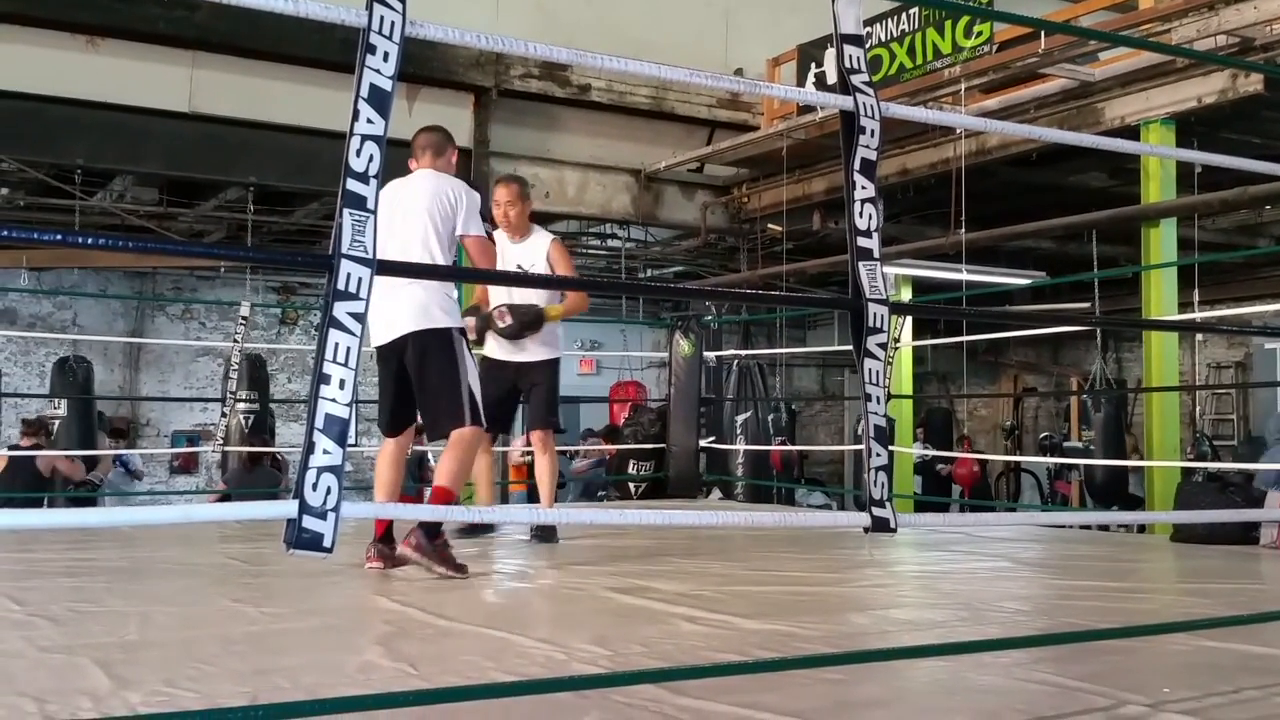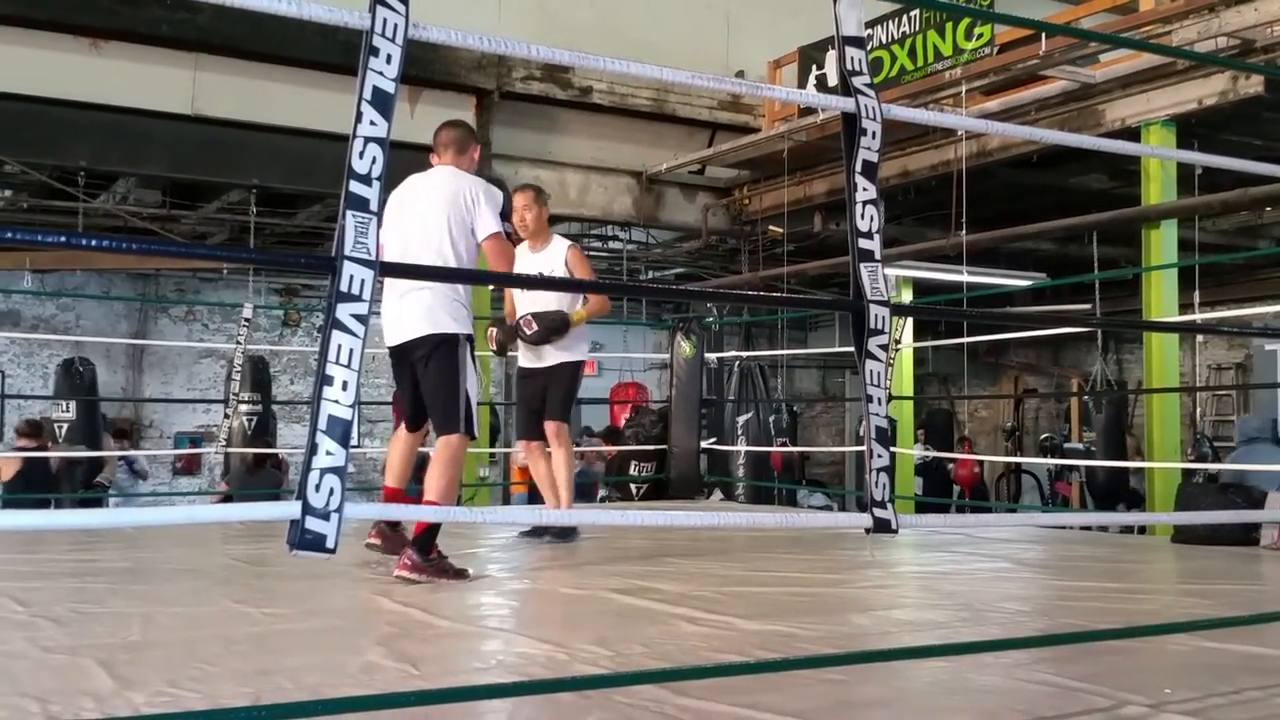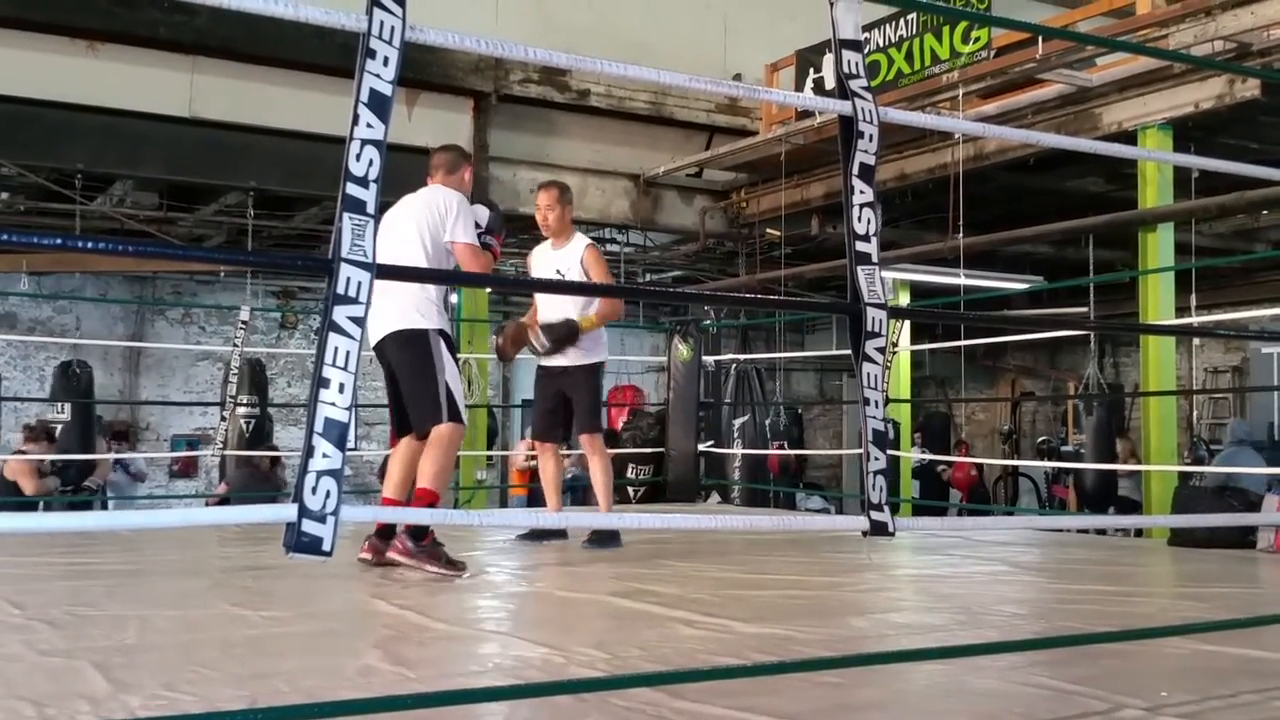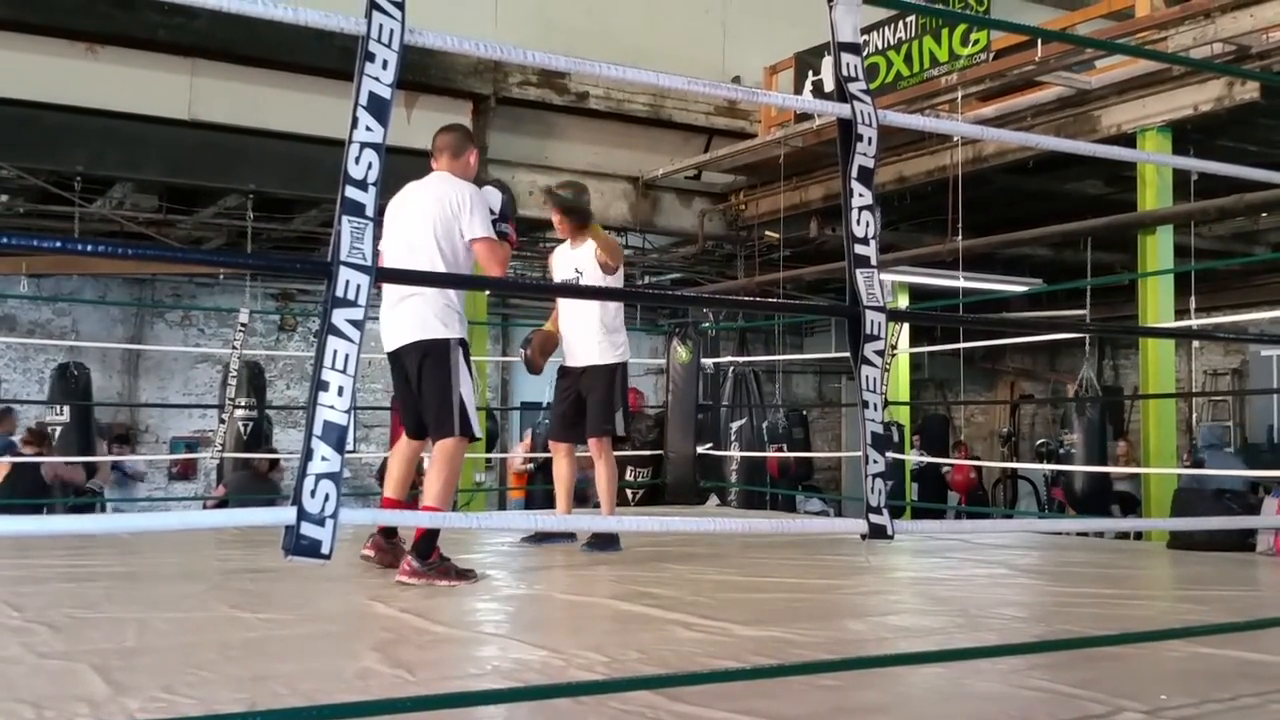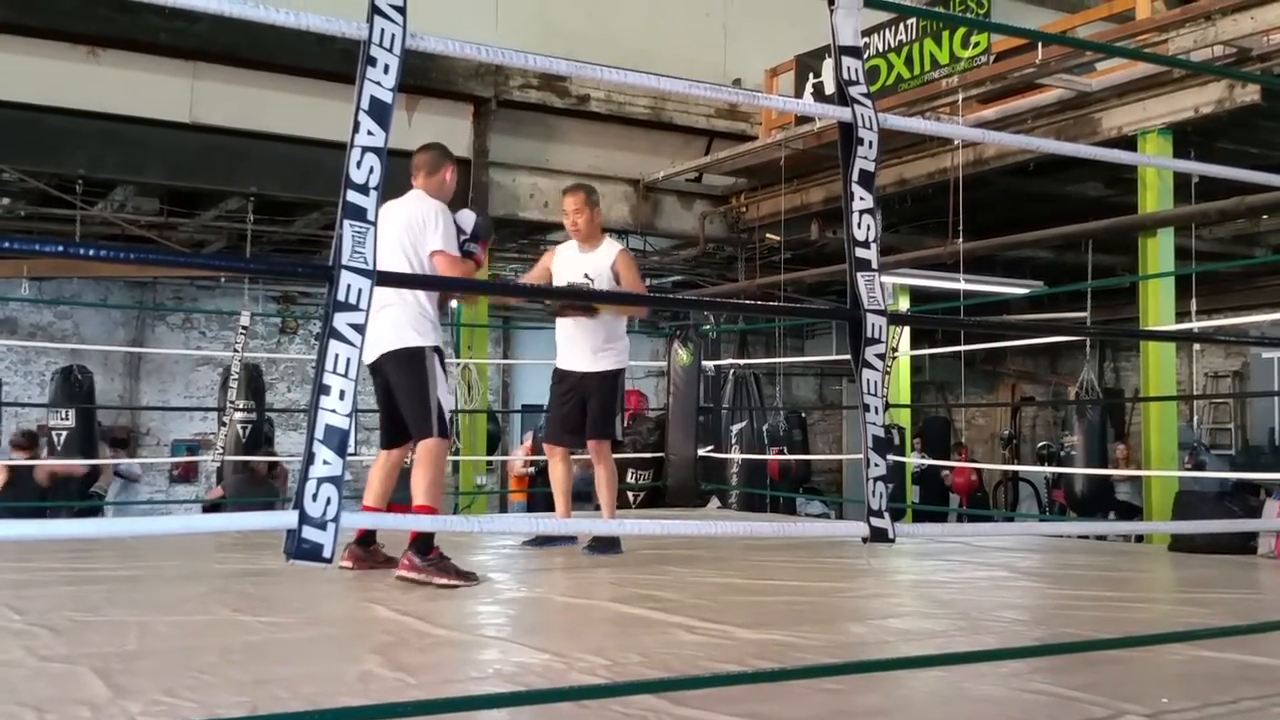
dt=0.5s
person 1, frame 1
left shoulder: (386, 193)
right shoulder: (455, 189)
right elbow: (485, 263)
right wrist: (475, 231)
left hip: (384, 322)
right hip: (431, 319)
left knee: (396, 433)
right knee: (467, 428)
left ankle: (381, 541)
right ankle: (426, 531)
person 1, frame 2
left shoulder: (402, 190)
right shoulder: (474, 188)
left elbow: (382, 261)
right elbow: (501, 262)
right wrist: (505, 231)
left hip: (398, 323)
right hip: (442, 322)
left knee: (413, 424)
right knee: (454, 434)
left ankle: (386, 523)
right ankle: (420, 550)
person 1, frame 3
left shoulder: (400, 207)
right shoulder: (452, 201)
right elbow: (475, 267)
right wrist: (491, 245)
left hip: (385, 326)
right hip: (416, 323)
left knee: (412, 433)
right knee: (447, 424)
left ankle: (382, 537)
right ankle: (415, 534)
person 1, frame 4
left shoulder: (402, 196)
right shoulder: (466, 193)
left elbow: (381, 267)
right elbow: (494, 266)
right wrist: (505, 233)
left hip: (396, 327)
right hip: (436, 327)
left knee: (415, 432)
right knee: (453, 437)
left ankle: (383, 535)
right ankle: (423, 555)
person 1, frame 5
left shoulder: (386, 212)
right shoulder: (433, 210)
right elbow: (452, 275)
right wrist: (475, 253)
left hip: (378, 340)
right hip: (411, 339)
left knee: (397, 443)
right knee: (434, 439)
left ankle: (362, 545)
right ankle: (421, 552)
person 2, frame 1
left shoulder: (549, 246)
right shoulder: (489, 245)
left elbow: (580, 300)
left wrist: (541, 315)
right wrist: (478, 315)
left hip: (541, 357)
right hip: (497, 356)
left knee: (541, 437)
left ankle: (545, 518)
person 2, frame 2
left shoulder: (567, 252)
right shoulder: (512, 259)
left elbow: (600, 302)
left wrist: (565, 320)
left hip: (565, 358)
right hip: (529, 363)
left knee: (555, 427)
right knee: (531, 442)
left ankle: (567, 514)
person 2, frame 3
left shoulder: (586, 251)
right shoulder: (536, 256)
left elbow: (615, 306)
left wrist: (577, 328)
right wrist: (521, 329)
left hip: (585, 362)
right hip: (549, 364)
left knee: (589, 438)
right knee: (544, 443)
left ankle: (606, 524)
person 2, frame 4
left shoulder: (603, 249)
right shoulder: (557, 256)
left elbow: (613, 252)
left wrist: (586, 225)
left hip: (606, 361)
right hip: (571, 364)
left knee: (599, 442)
right knee: (559, 442)
left ankle: (608, 528)
person 2, frame 5
left shoulder: (617, 256)
right shoulder: (557, 256)
left elbow: (641, 303)
right elbow: (522, 288)
left wrist: (594, 304)
left hip: (605, 367)
right hip: (568, 367)
left knee: (598, 446)
right knee: (555, 445)
left ankle: (609, 531)
